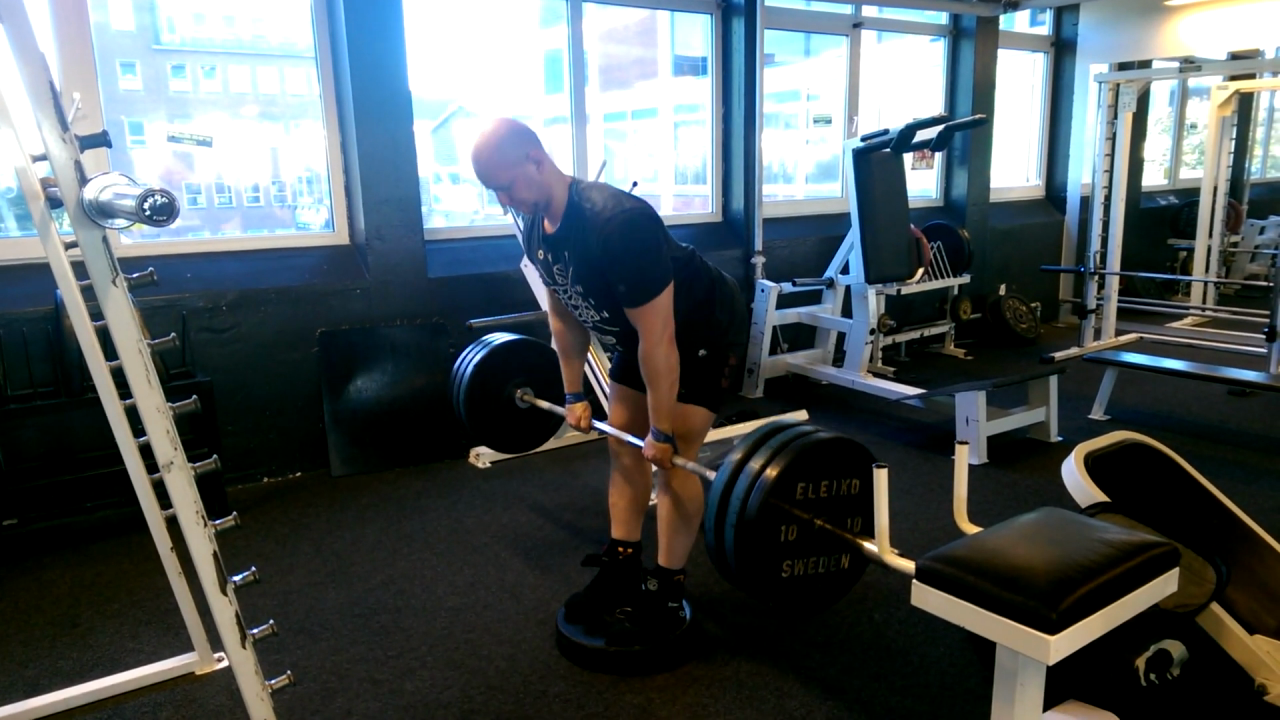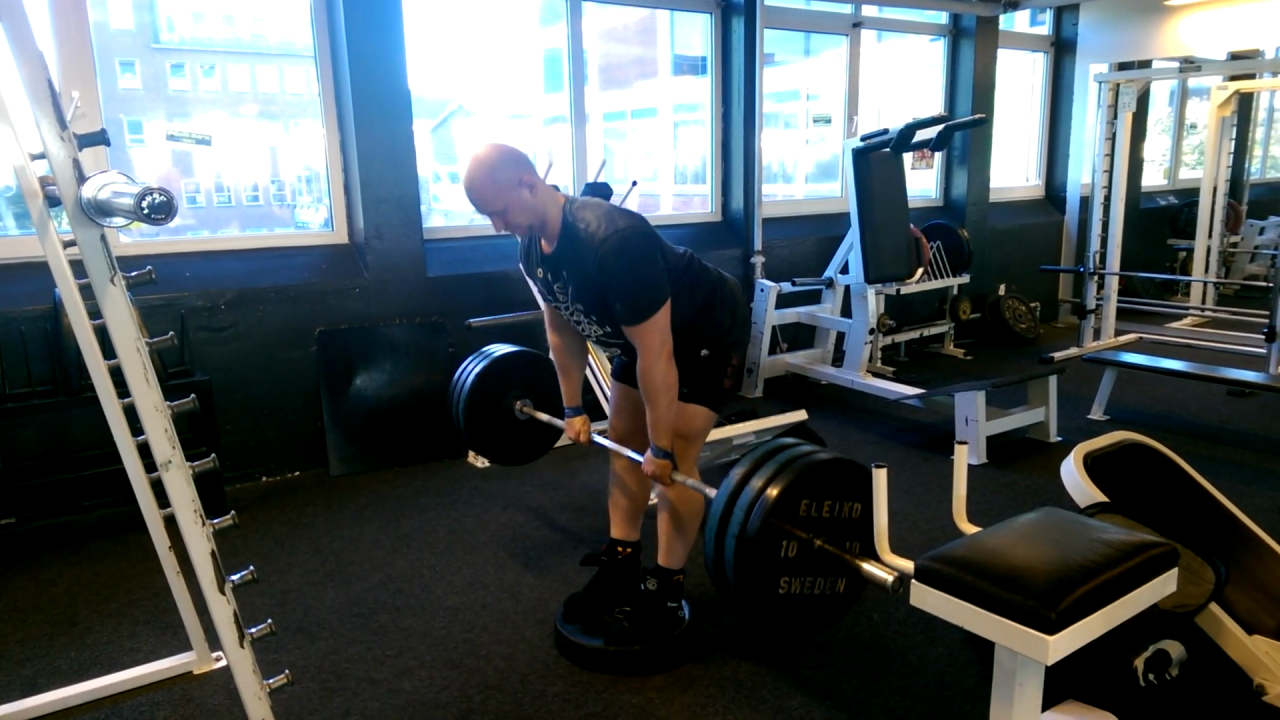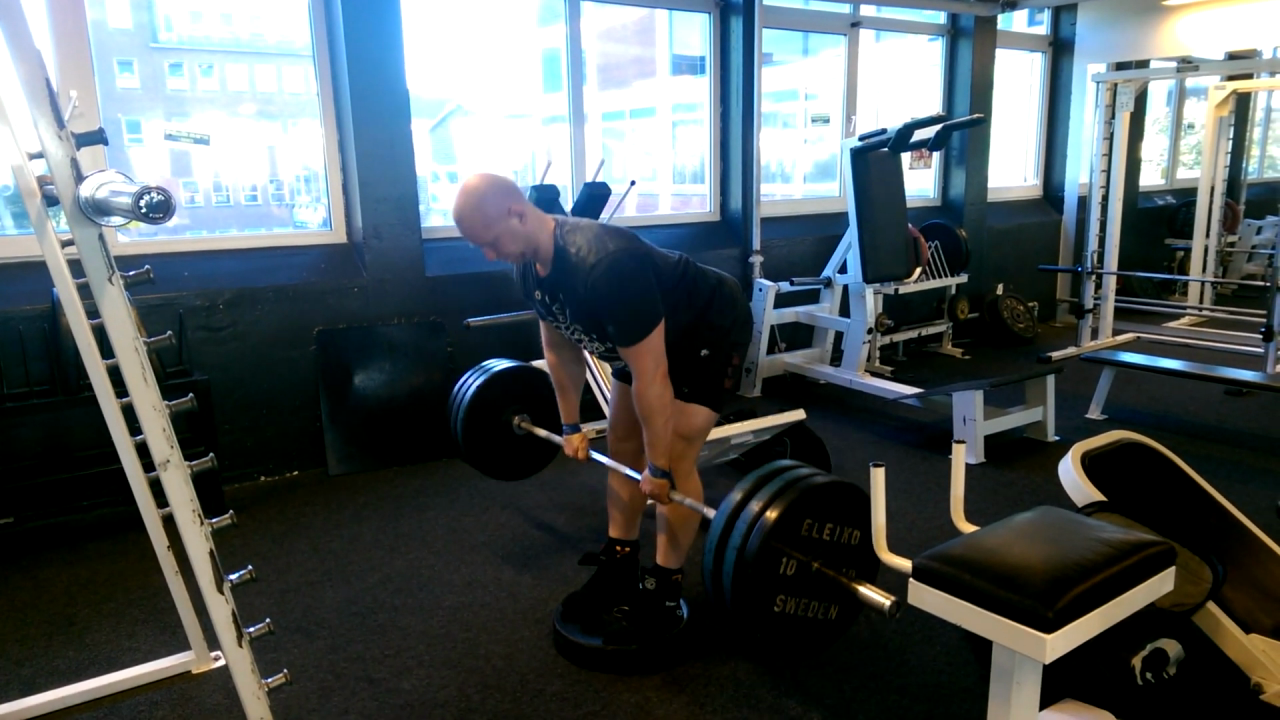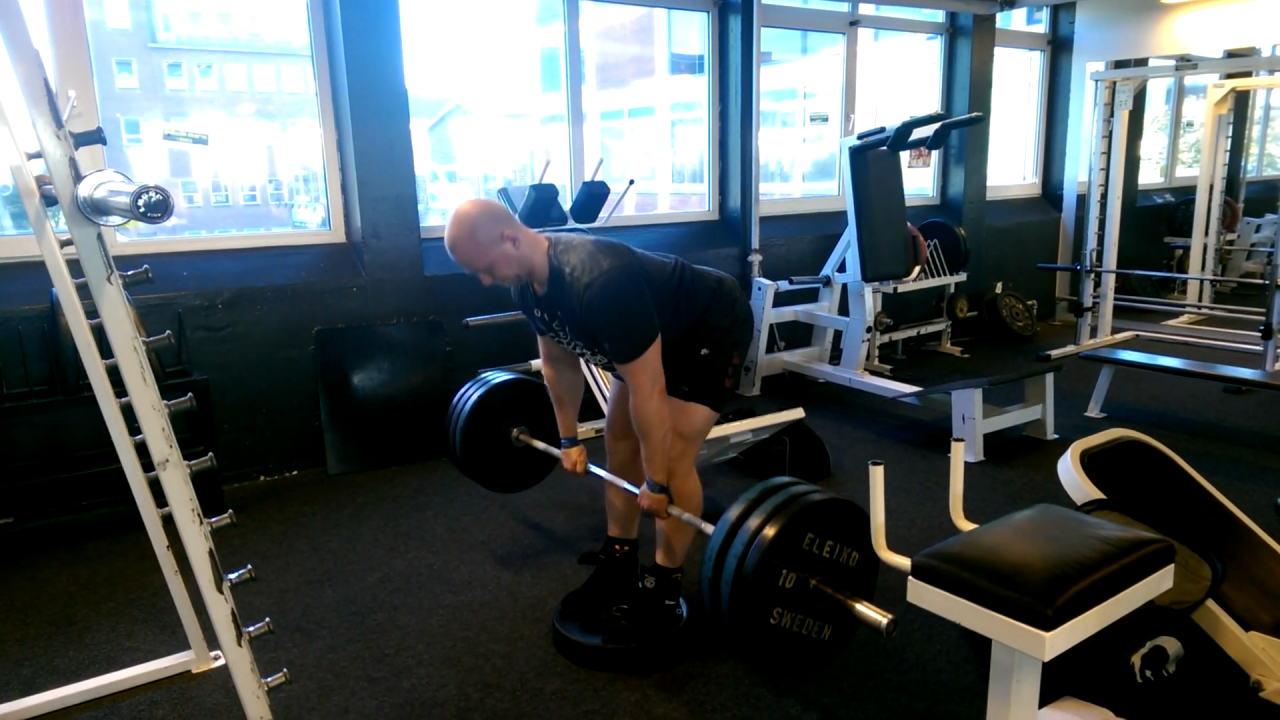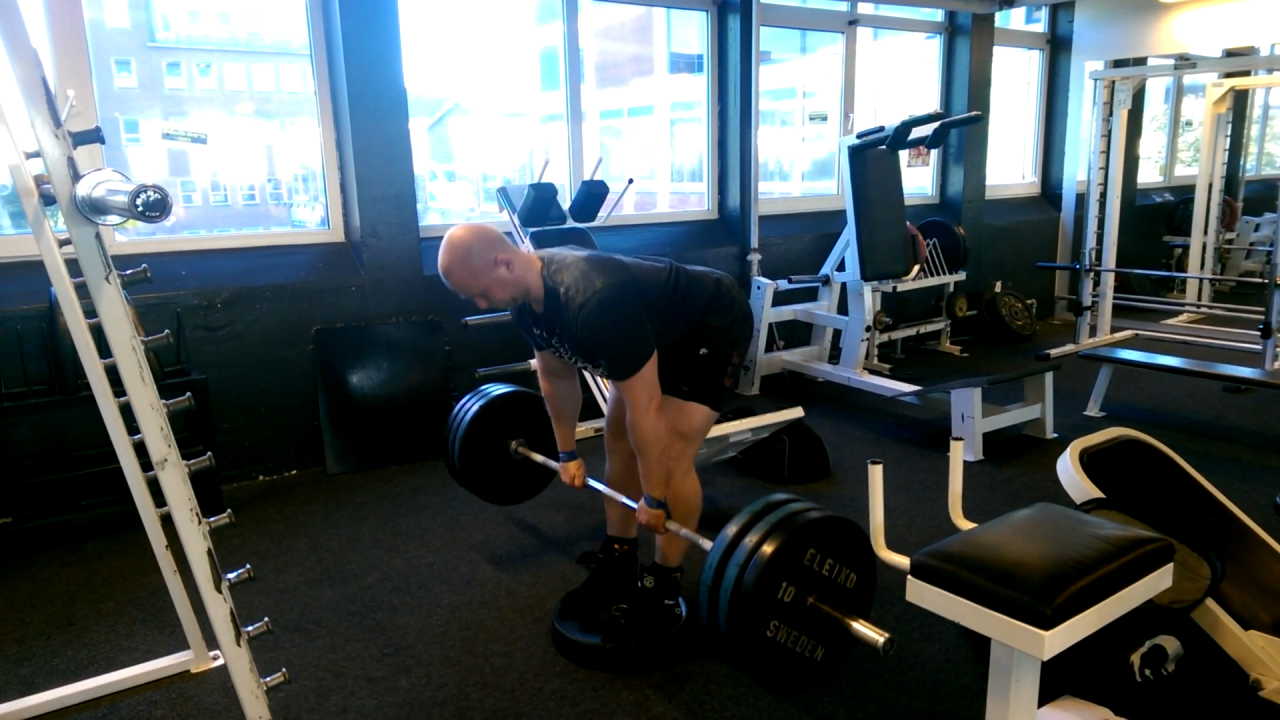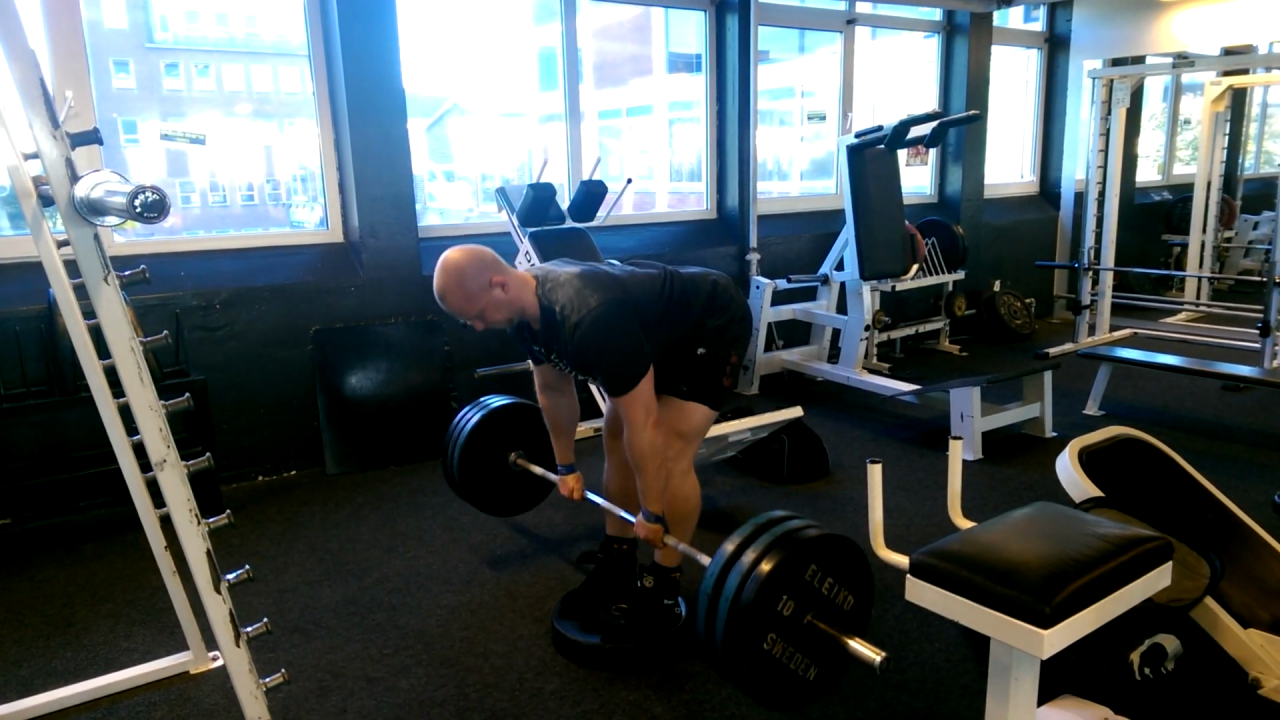
dt=0.2s
person 1, frame 1
left shoulder: (618, 224)
right shoulder: (536, 231)
left elbow: (658, 338)
right elbow: (564, 314)
left wrist: (663, 431)
right wrist: (573, 393)
left hip: (705, 330)
right hip: (638, 331)
left knee: (674, 457)
right knee: (623, 442)
left ankle: (666, 593)
right ankle: (621, 571)
person 1, frame 2
left shoulder: (614, 243)
right shoulder: (534, 249)
left elbow: (656, 355)
right elbow: (563, 329)
left wrist: (661, 449)
right wrist: (573, 408)
left hip: (709, 331)
right hip: (644, 331)
left knee: (675, 456)
right knee: (623, 444)
left ankle: (665, 593)
right ankle: (621, 571)
person 1, frame 3
left shoulder: (607, 265)
right shoulder: (530, 269)
left elbow: (651, 376)
right elbow: (561, 348)
left wrist: (657, 469)
right wrist: (570, 425)
left hip: (712, 330)
right hip: (649, 338)
left knee: (674, 457)
right knee: (622, 443)
left ankle: (664, 594)
right ankle: (619, 571)
person 1, frame 4
left shoulder: (601, 284)
right shoulder: (528, 284)
left elbow: (649, 392)
right elbow: (559, 361)
left wrist: (656, 485)
right wrist: (569, 439)
left hip: (714, 329)
right hip: (657, 333)
left knee: (672, 457)
right knee: (620, 440)
left ankle: (664, 591)
right ankle: (617, 570)
person 1, frame 5
left shoulder: (597, 302)
right shoulder: (527, 298)
left elbow: (646, 408)
right elbow: (556, 375)
left wrist: (654, 499)
right wrist: (567, 453)
left hip: (714, 327)
right hip: (663, 326)
left knee: (672, 454)
right knee: (618, 437)
left ankle: (663, 591)
right ankle: (617, 569)
person 1, frame 6
left shoulder: (592, 319)
right shoulder: (526, 310)
left elbow: (644, 424)
right elbow: (554, 389)
left wrist: (652, 513)
right wrist: (565, 466)
left hip: (714, 326)
right hip: (663, 325)
left knee: (670, 453)
right knee: (615, 438)
left ankle: (662, 591)
right ankle: (617, 568)
